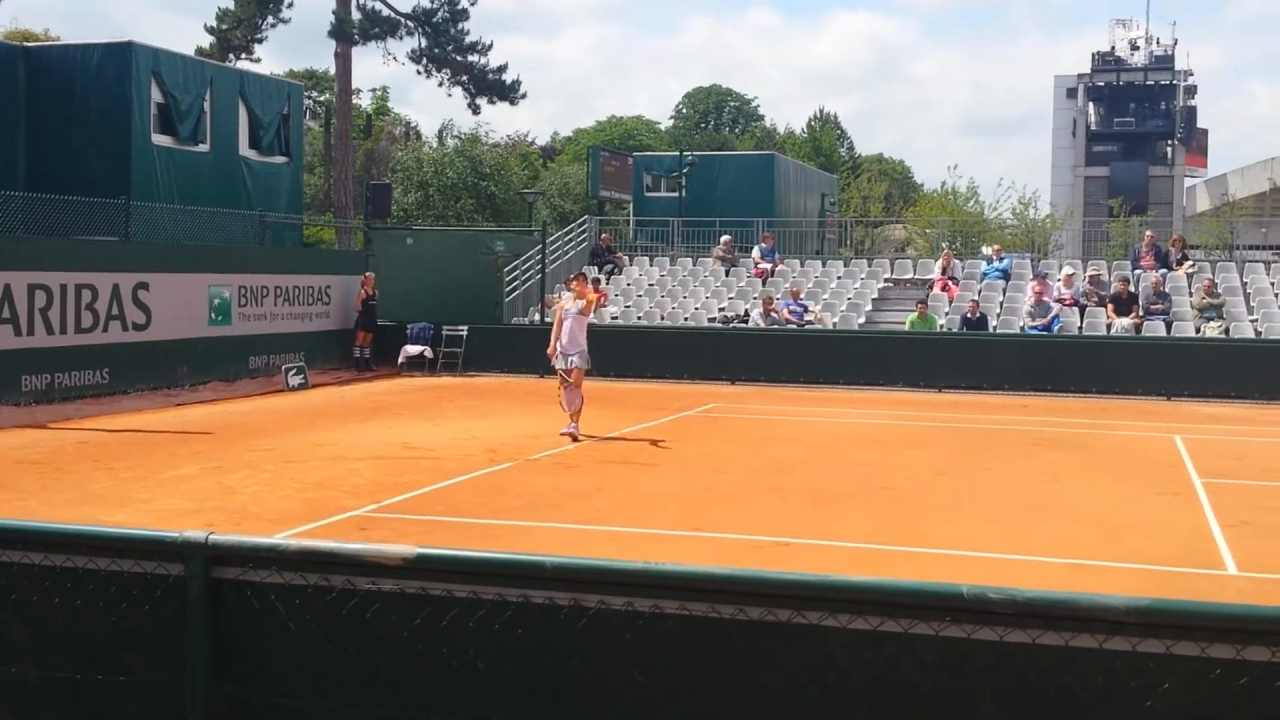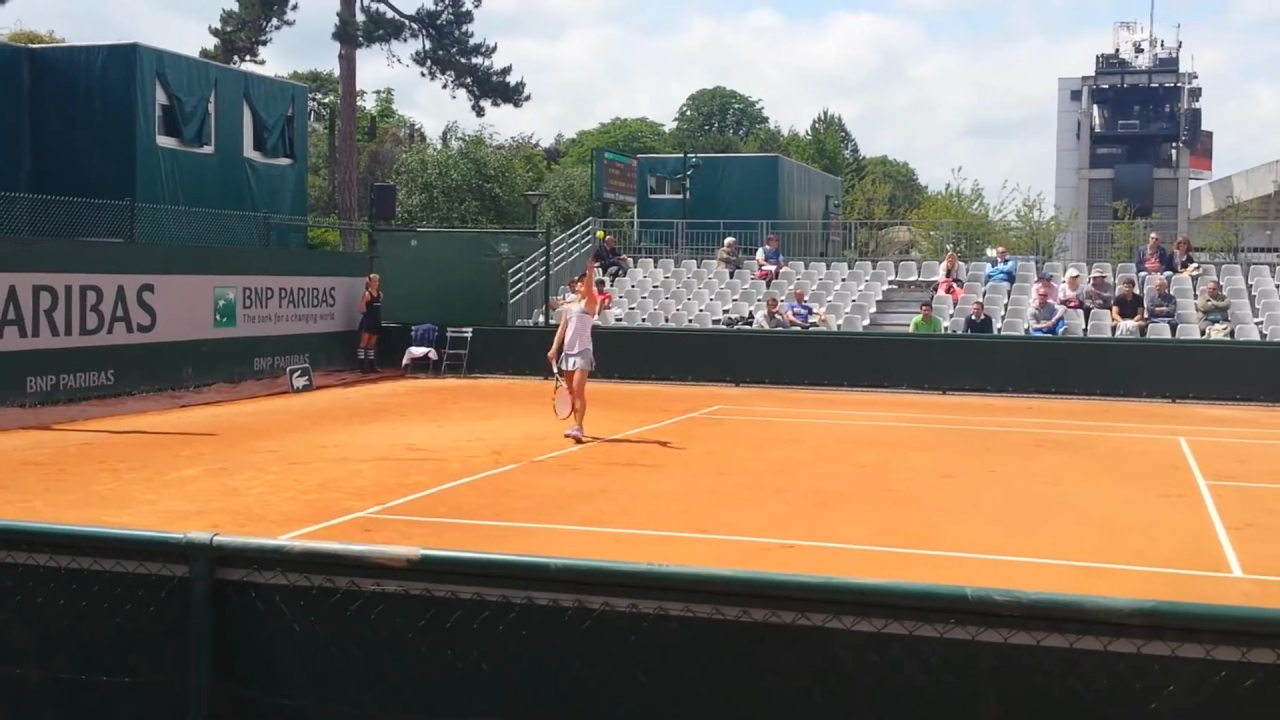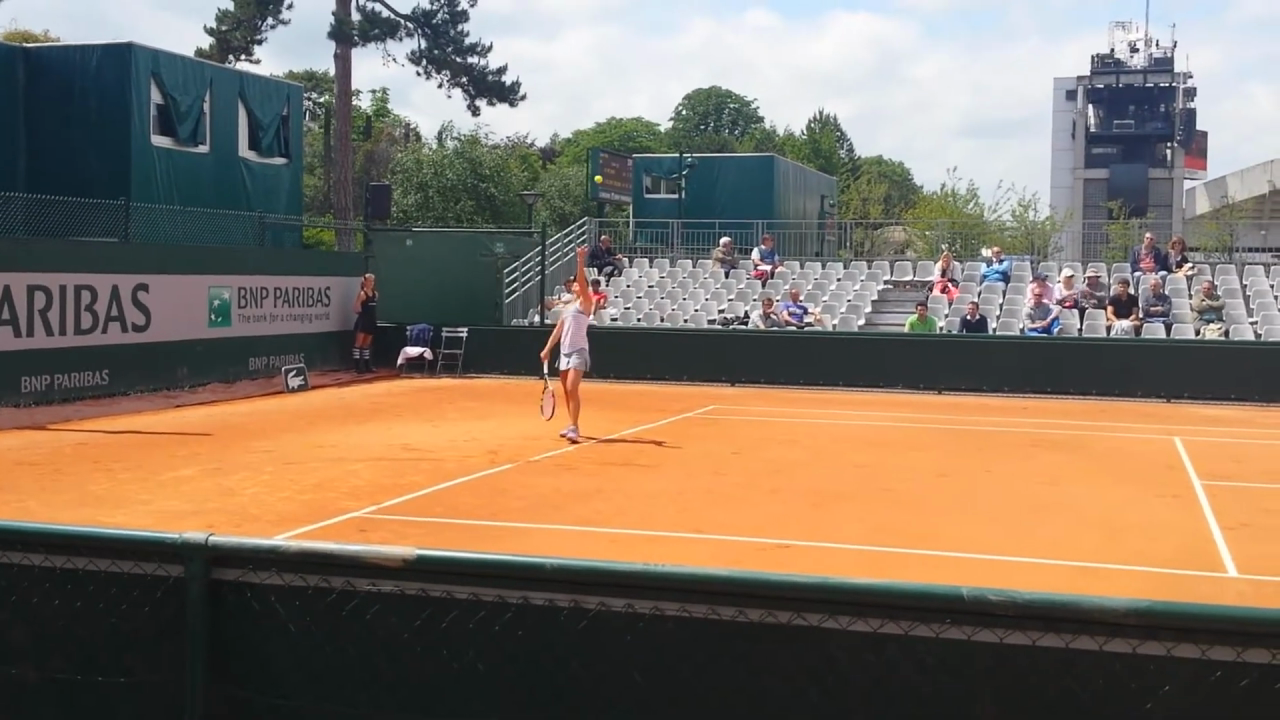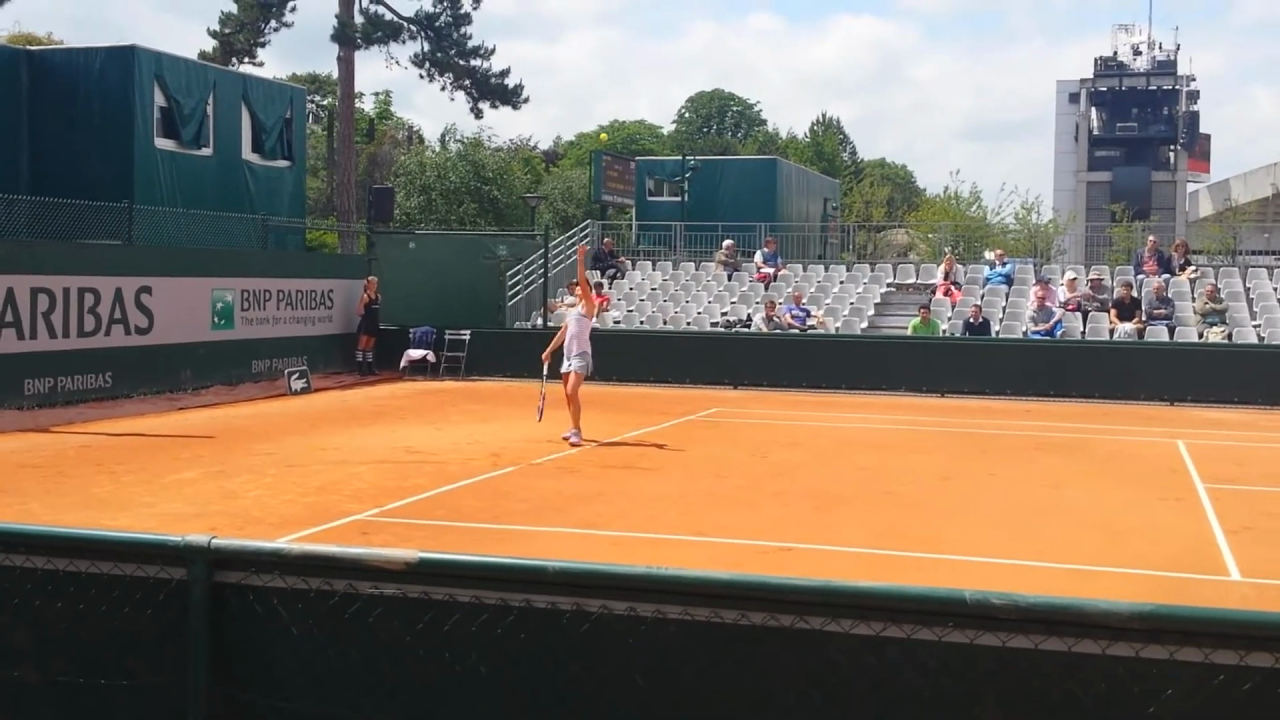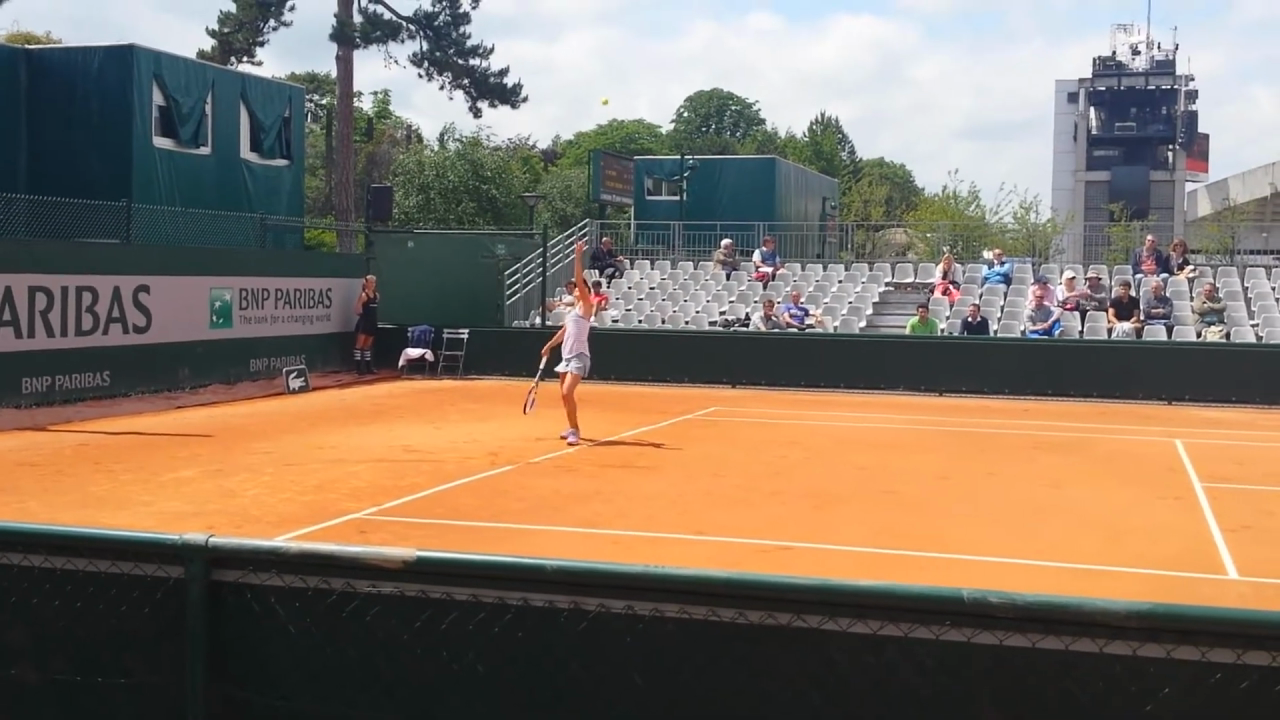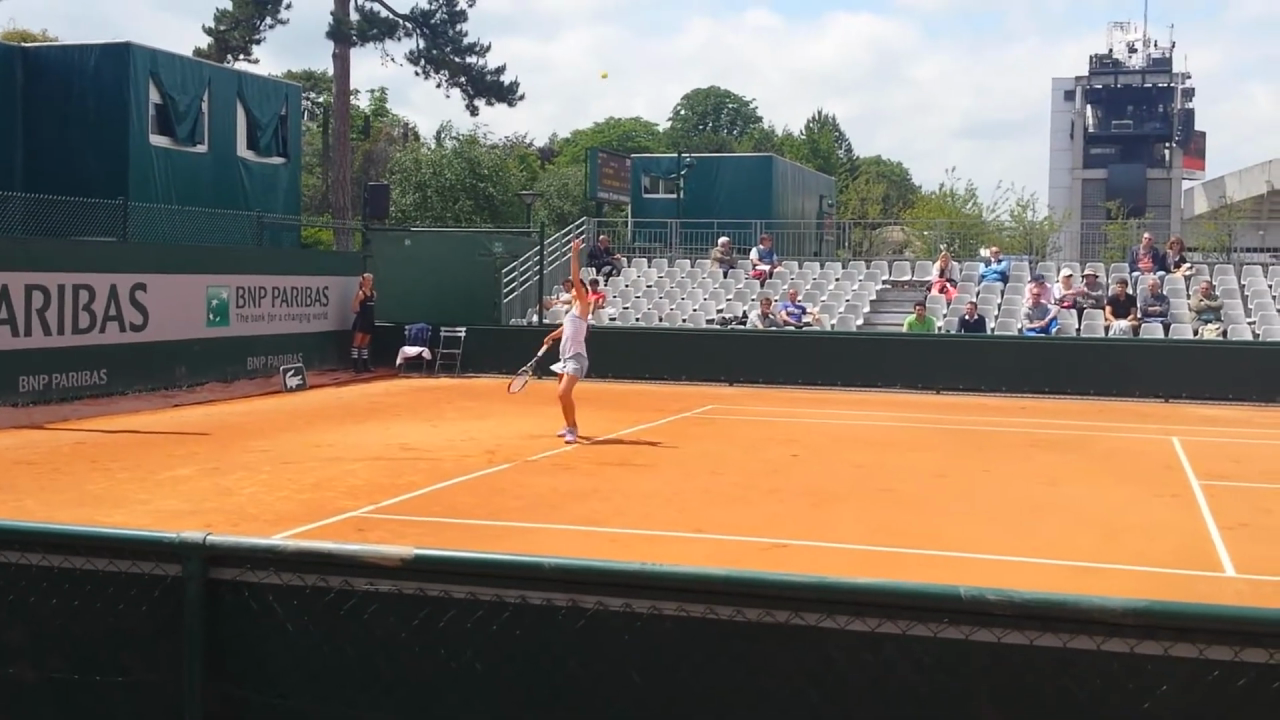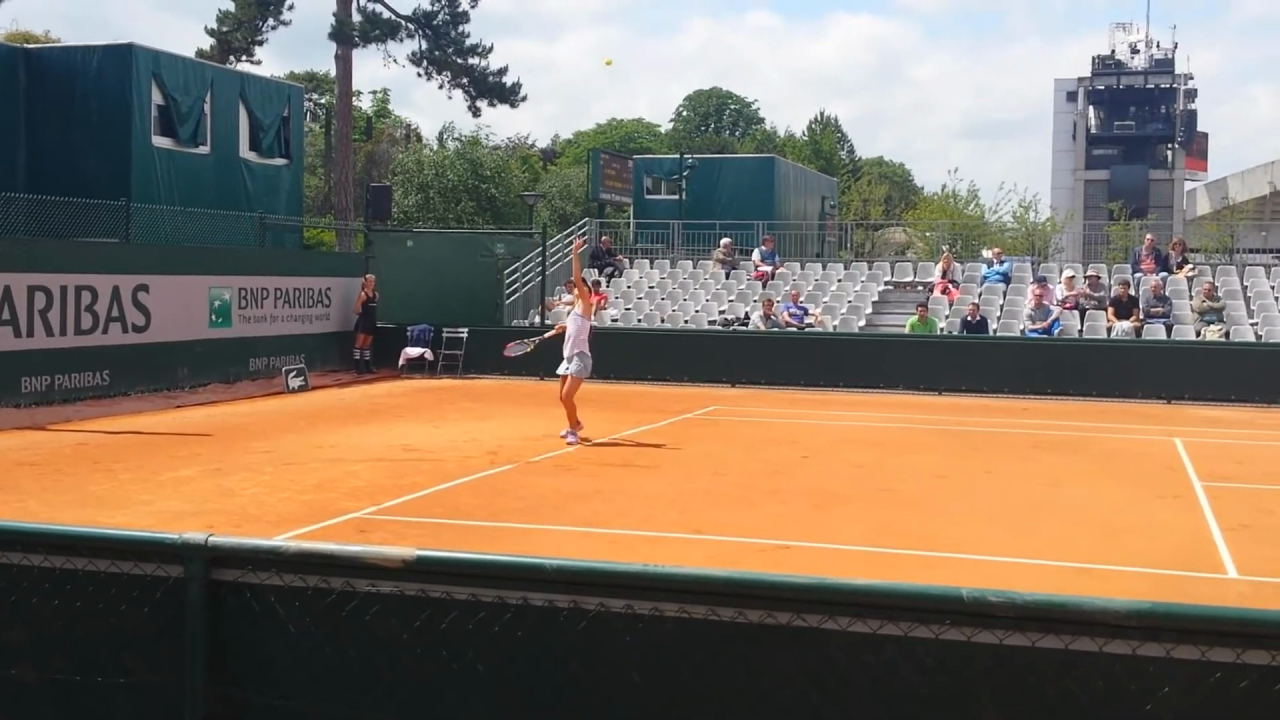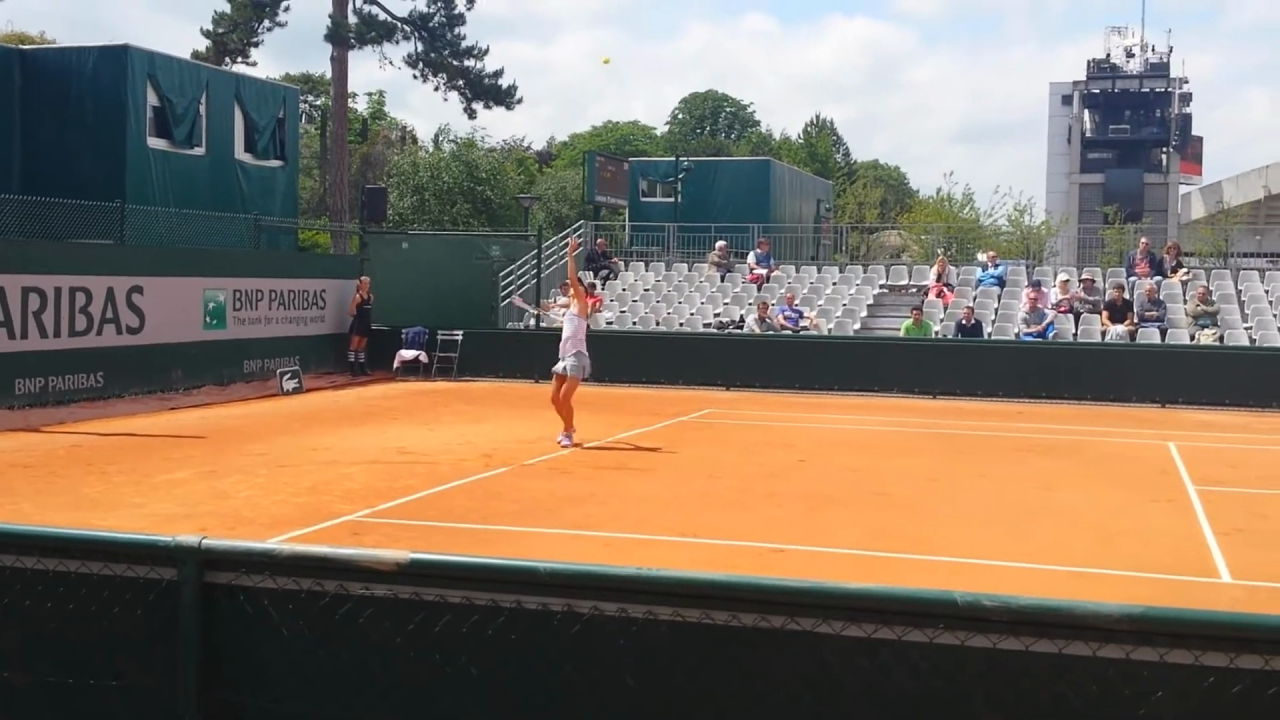
dt=0.1s
person 1, frame 1
left shoulder: (585, 303)
right shoulder: (563, 303)
left elbow: (587, 300)
right elbow: (556, 326)
left wrist: (589, 298)
right wrist: (552, 345)
left hip: (578, 351)
right hip: (562, 351)
left knee: (576, 388)
left ankle: (575, 426)
right ankle: (572, 423)
person 1, frame 2
left shoulder: (590, 302)
right shoulder: (570, 308)
left elbow: (589, 288)
right elbow: (561, 329)
left wrist: (591, 271)
right wrist: (554, 349)
left hip: (582, 351)
right hip: (568, 352)
left knee: (579, 389)
right knee: (571, 391)
left ankle: (579, 428)
right ankle: (576, 425)
person 1, frame 3
left shoulder: (586, 302)
right shoulder: (567, 307)
left elbow: (582, 281)
right elbow: (558, 330)
left wrist: (581, 261)
right wrist: (547, 349)
left hip: (578, 352)
right hip: (564, 352)
left knee: (572, 389)
right knee: (566, 391)
left ankle: (574, 428)
right ankle: (572, 426)
person 1, frame 4
left shoulder: (588, 305)
right shoulder: (572, 311)
left elbow: (584, 282)
right elbow: (563, 333)
left wrist: (581, 259)
right wrist: (549, 350)
left hip: (581, 356)
right hip: (568, 355)
left knee: (572, 392)
right knee: (569, 395)
left ankle: (576, 432)
right ankle: (574, 429)
person 1, frame 5
left shoulder: (586, 306)
right shoulder: (573, 310)
left elbow: (580, 280)
left wrist: (578, 256)
right wrist: (549, 345)
left hip: (579, 357)
right hip: (567, 357)
left knee: (567, 393)
right knee: (565, 395)
left ankle: (574, 431)
right ankle: (573, 428)
person 1, frame 6
left shoulder: (583, 306)
right shoulder: (572, 311)
left elbow: (576, 279)
left wrist: (575, 254)
right wrist: (551, 337)
left hip: (576, 358)
right hip: (565, 357)
left knee: (564, 393)
right knee: (563, 394)
left ankle: (571, 430)
right ankle: (571, 425)
person 1, frame 7
left shoulder: (585, 304)
right shoulder: (576, 308)
left elbow: (578, 278)
left wrist: (575, 253)
right wrist: (561, 327)
left hip: (579, 358)
right hip: (568, 358)
left knee: (566, 396)
right knee: (563, 396)
left ankle: (573, 431)
right ankle: (576, 423)
person 1, frame 8
left shoulder: (581, 304)
right shoulder: (572, 308)
left elbow: (573, 279)
left wrist: (570, 254)
left hip: (577, 358)
right hip: (565, 358)
left knee: (564, 398)
right knee: (555, 398)
left ankle: (568, 433)
right ankle: (567, 427)
